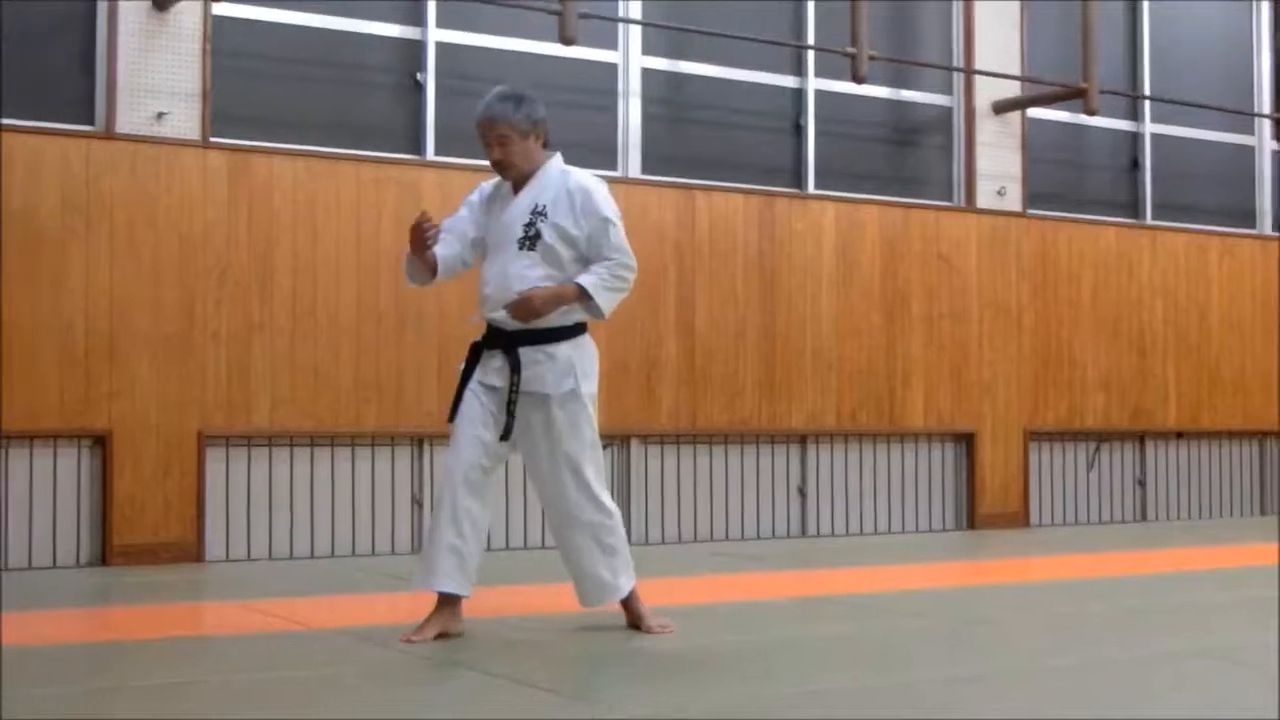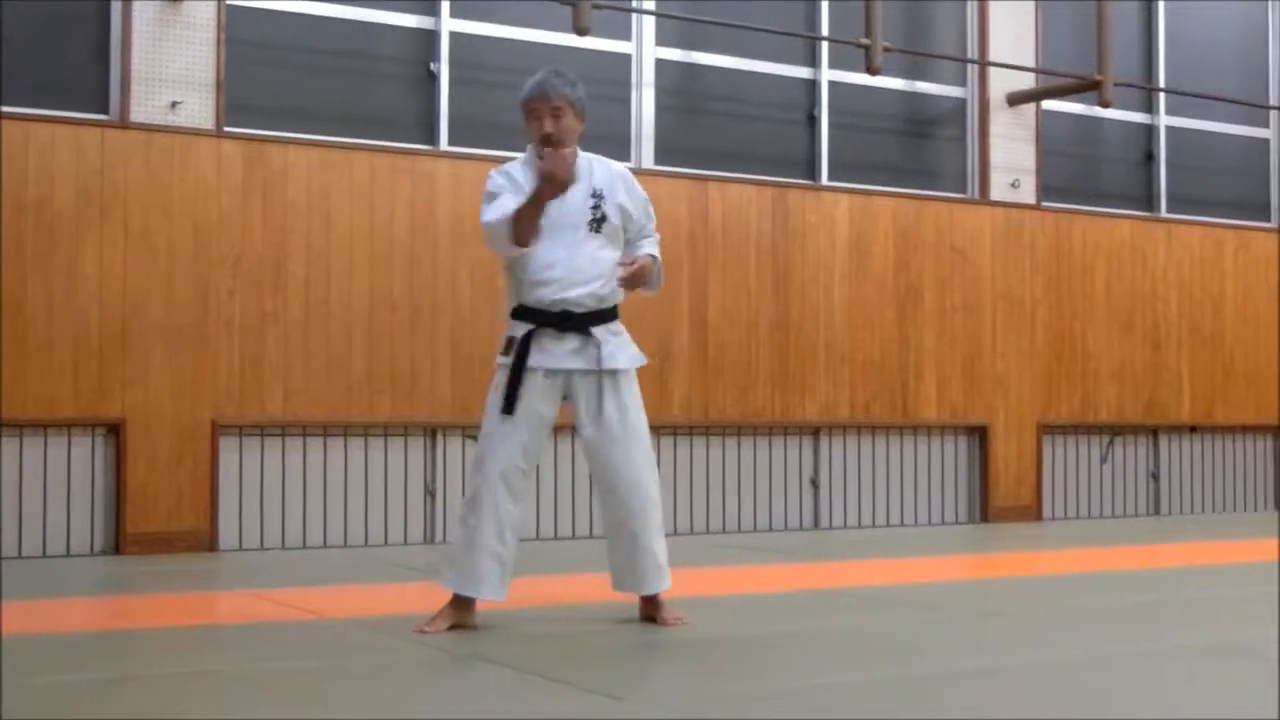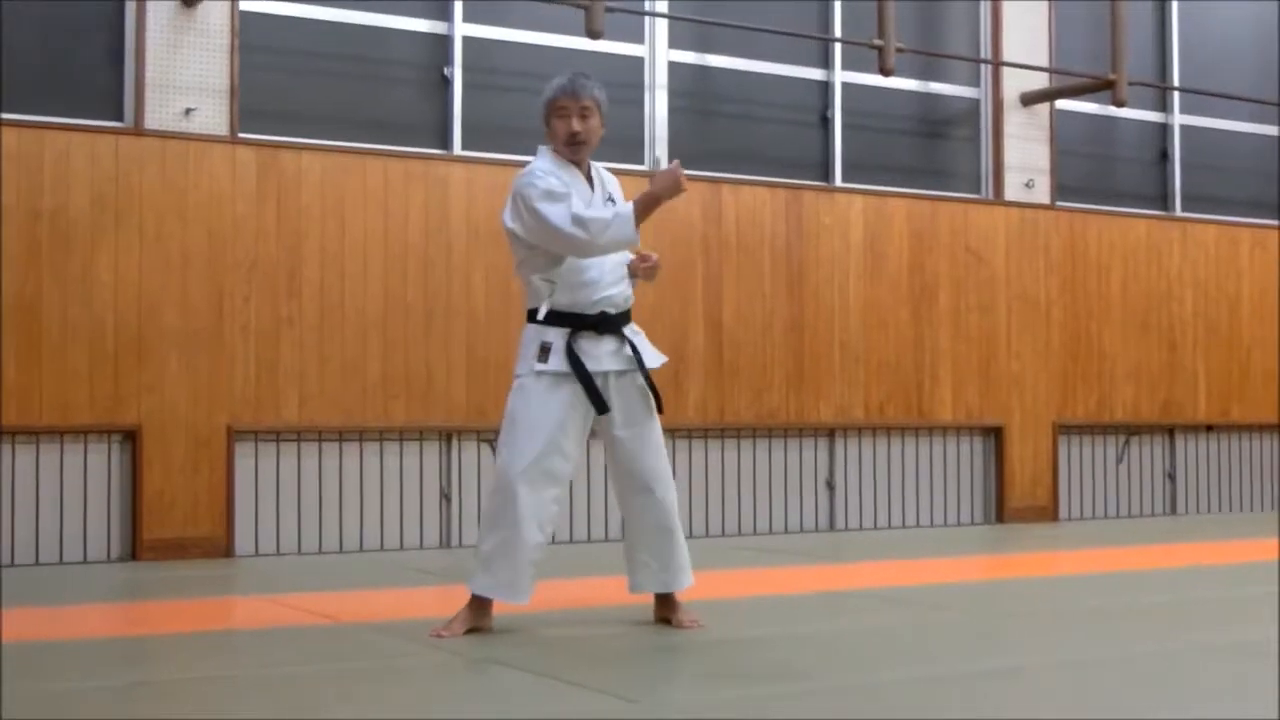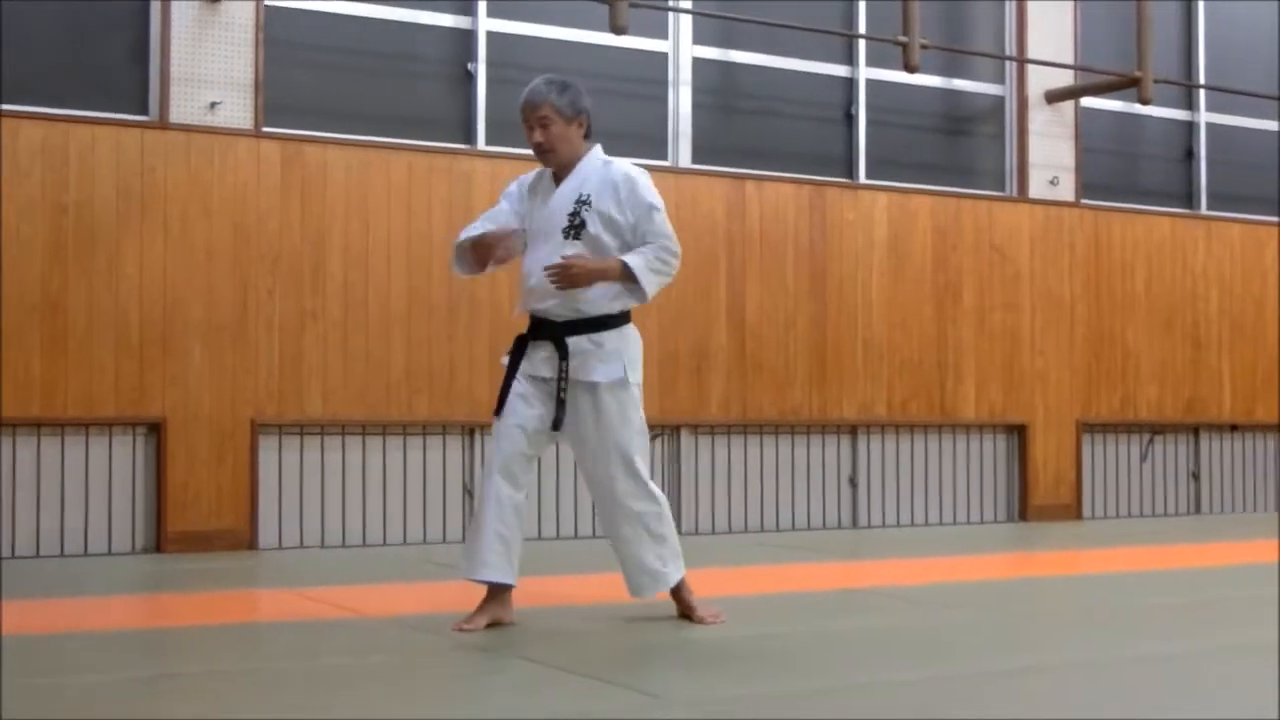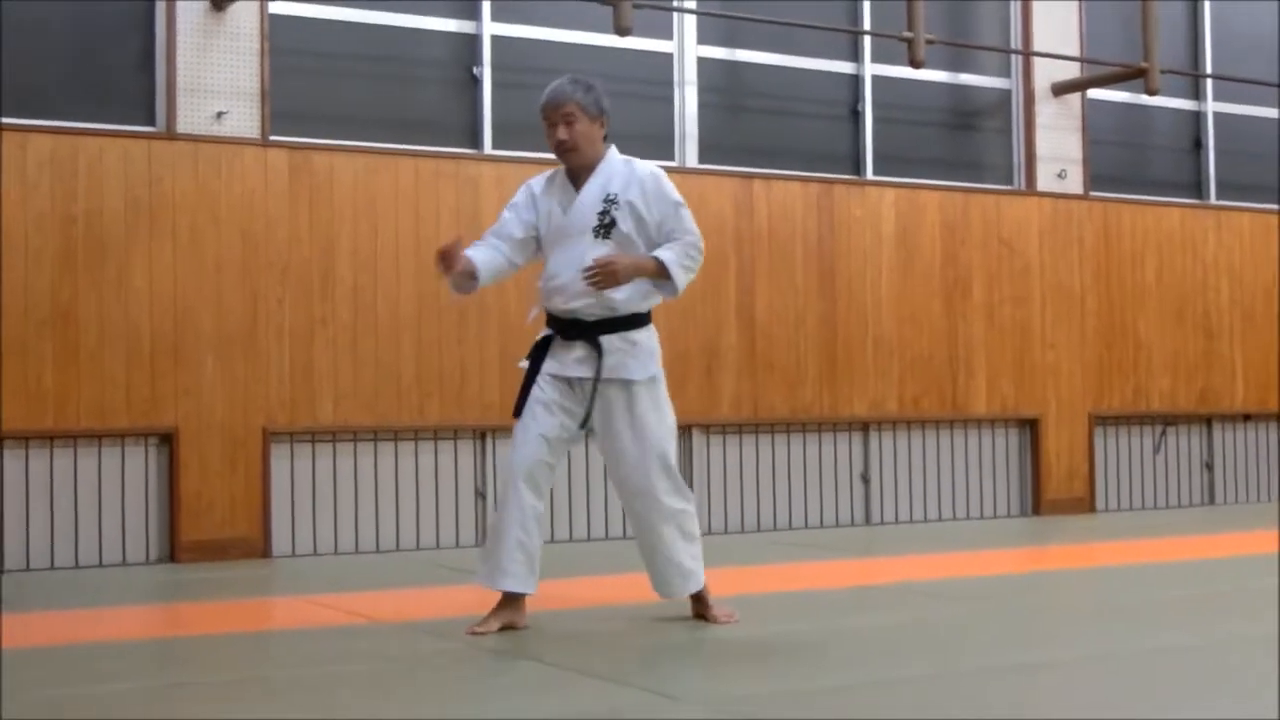
dt=0.4s
person 1, frame 1
left shoulder: (581, 190)
right shoulder: (486, 198)
left elbow: (620, 268)
right elbow: (441, 264)
left wrist: (556, 295)
right wrist: (420, 248)
left hip: (556, 361)
right hip: (496, 359)
left knee: (574, 488)
right knee: (462, 473)
left ankle: (629, 599)
right ankle: (448, 606)
person 1, frame 2
left shoulder: (615, 177)
right shoulder: (513, 178)
left elbow: (646, 237)
right elbow: (506, 241)
left wrist: (645, 266)
right wrist: (542, 195)
left hip: (602, 344)
right hip: (534, 345)
left knee: (630, 472)
right knee: (499, 468)
left ankle: (651, 595)
right ankle: (464, 601)
person 1, frame 3
left shoulder: (606, 181)
right shoulder: (536, 182)
right elbow: (588, 236)
left wrist: (637, 265)
right wrist: (654, 197)
left hip: (618, 345)
right hip: (557, 351)
left knee: (648, 475)
right knee: (527, 474)
left ankle: (665, 597)
right ankle: (482, 603)
person 1, frame 4
left shoulder: (623, 180)
right shoulder: (525, 189)
left elbow: (663, 254)
right elbow: (474, 248)
left wrist: (602, 269)
right wrist: (480, 244)
left hip: (601, 350)
right hip: (540, 350)
left knee: (621, 481)
right knee: (505, 464)
left ankle: (678, 590)
right ankle: (498, 596)
person 1, frame 5
left shoulder: (643, 179)
right shoulder: (537, 192)
left elbow: (689, 247)
right elbow: (501, 249)
left wrist: (634, 267)
right wrist: (461, 264)
left hip: (625, 350)
right hip: (560, 352)
left knee: (652, 478)
right knee: (526, 469)
left ankle: (697, 592)
right ankle: (512, 600)
